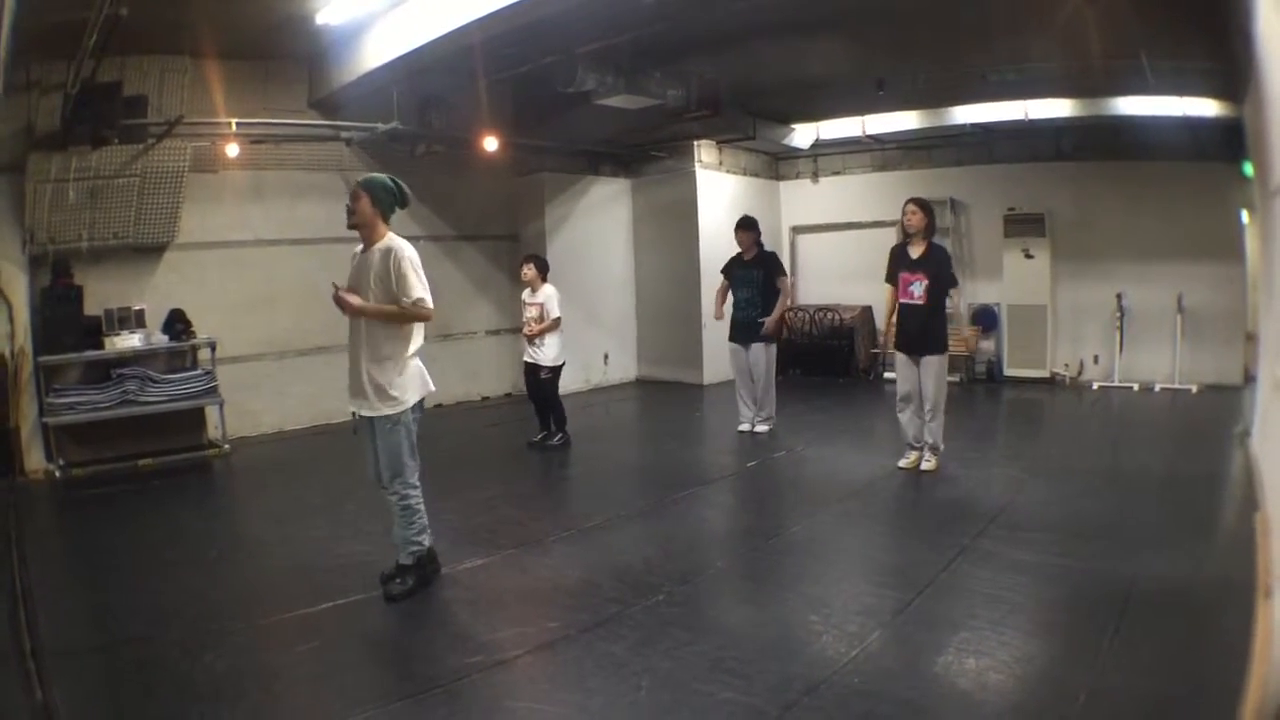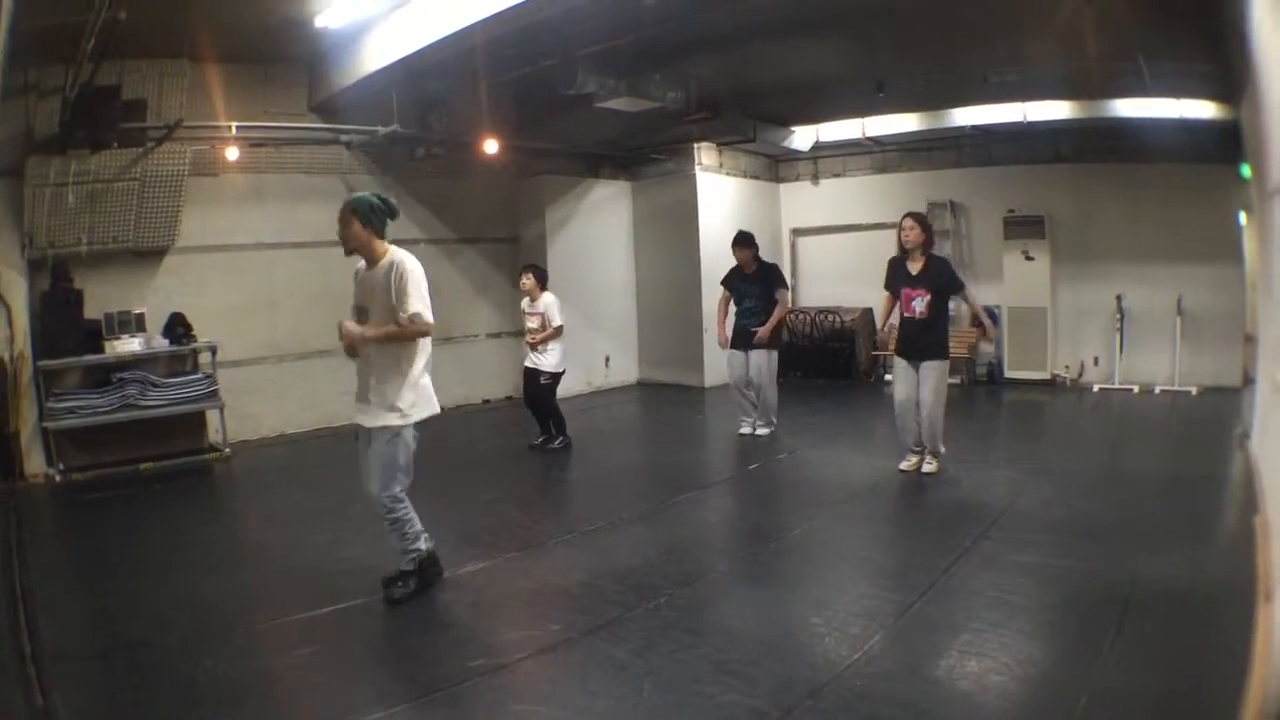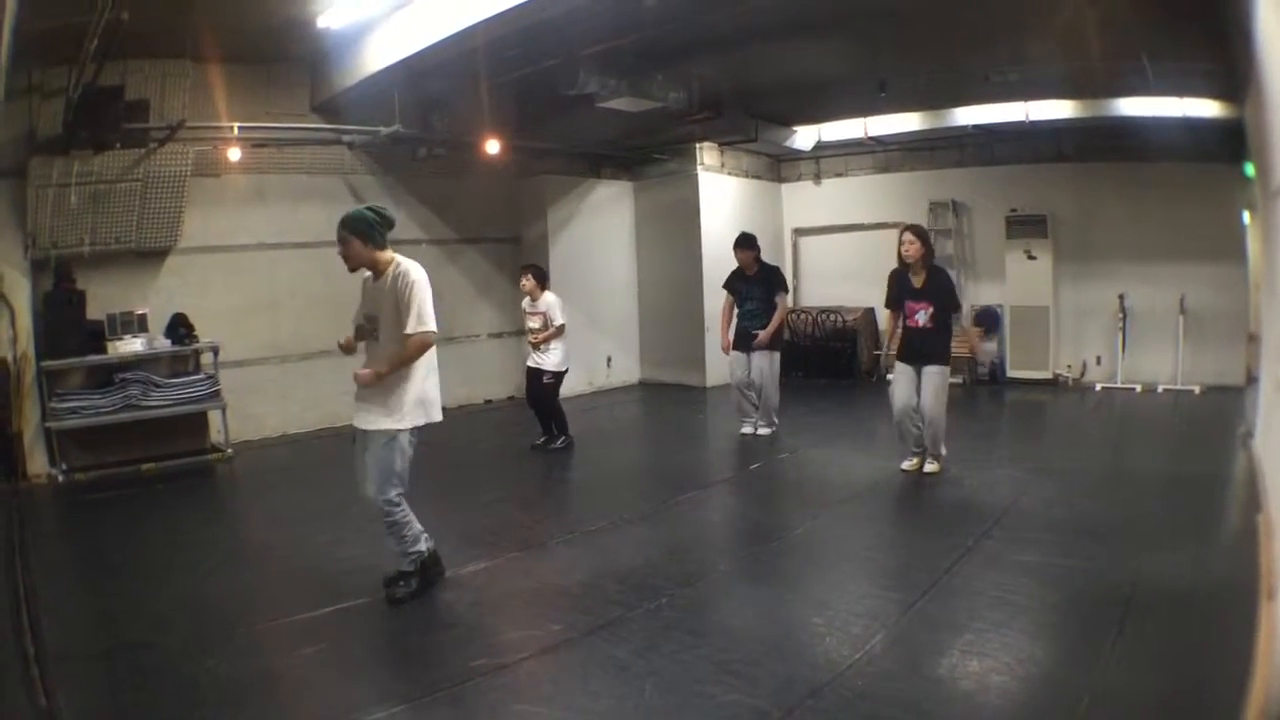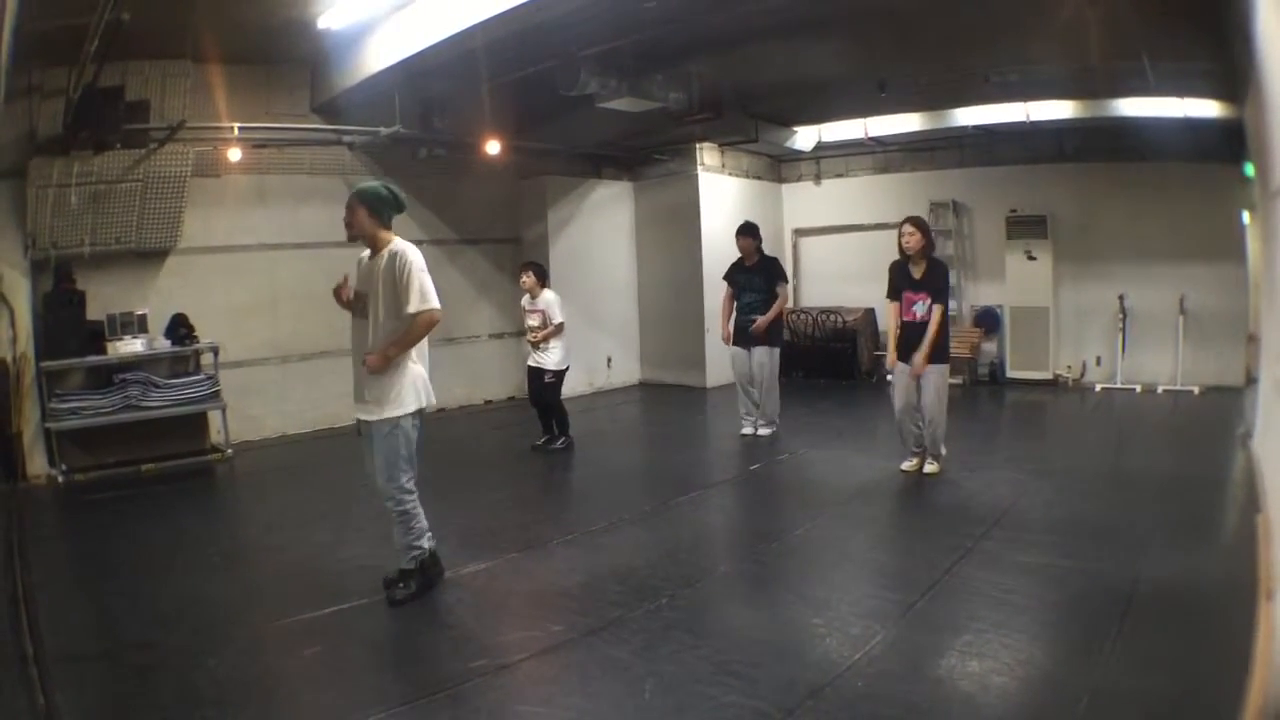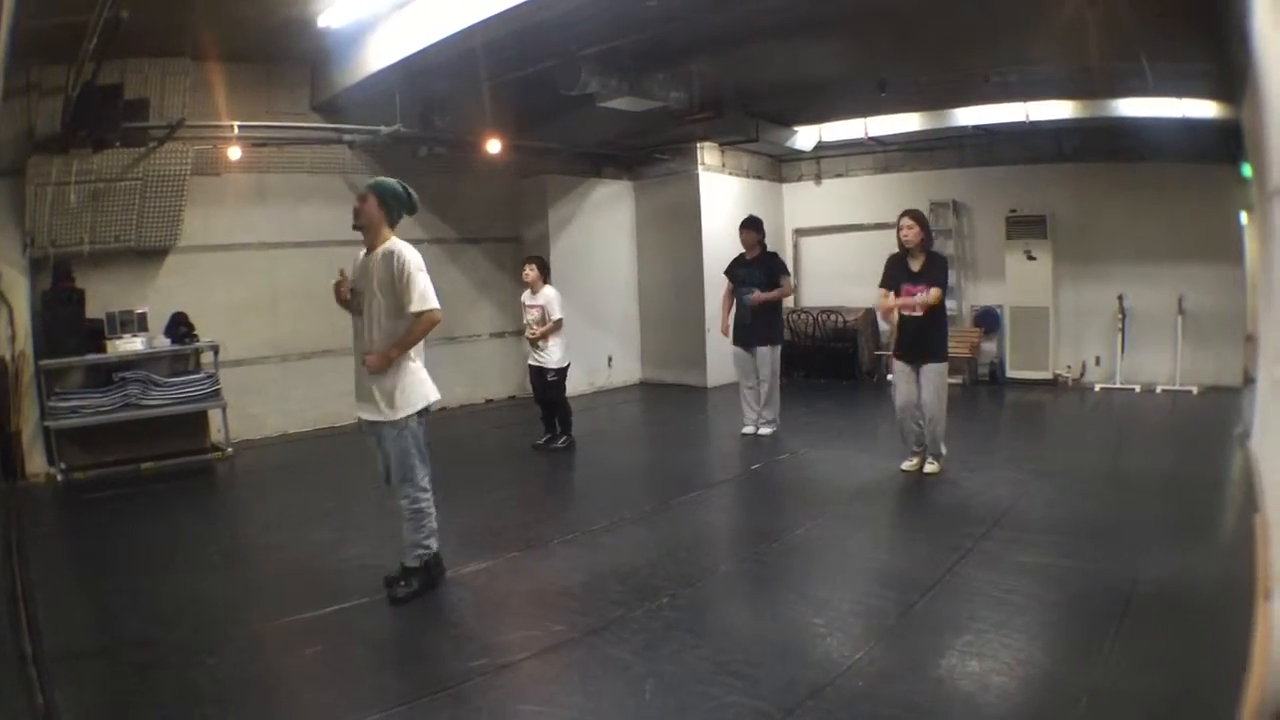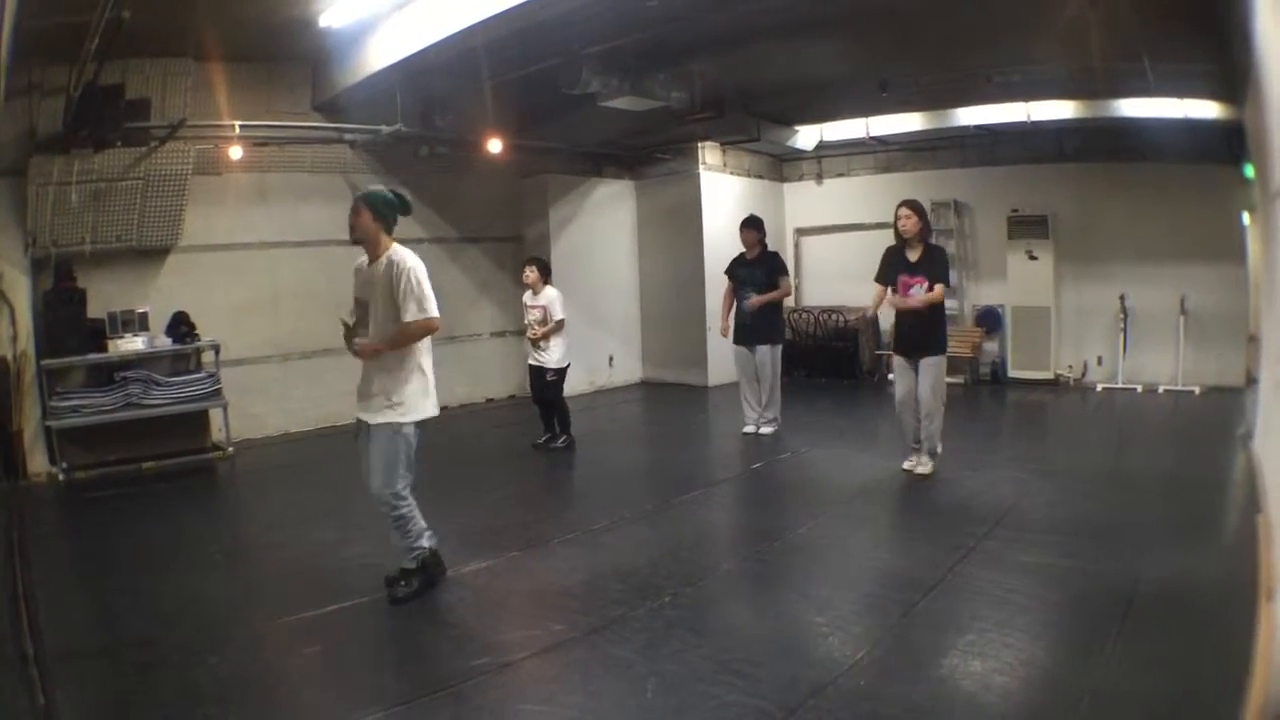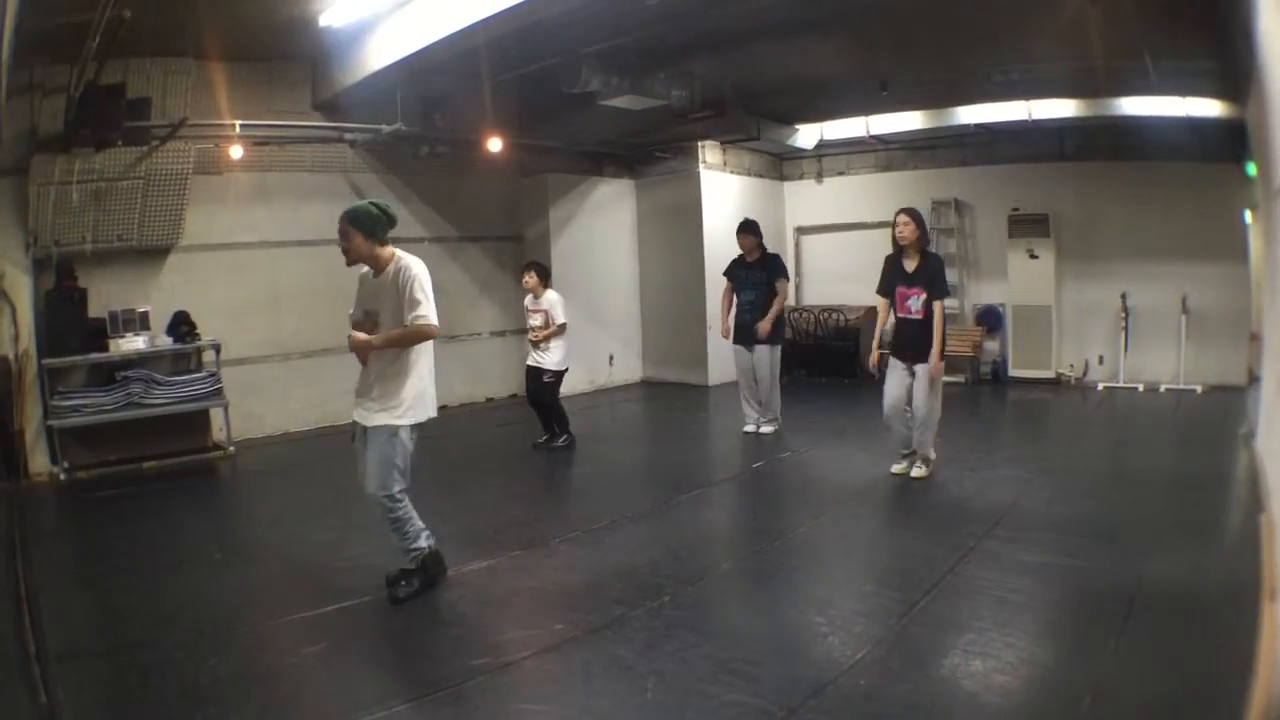
dt=0.2s
person 1, frame 1
left shoulder: (398, 251)
right shoulder: (359, 255)
left elbow: (423, 310)
left wrist: (364, 309)
right wrist: (346, 303)
left hip: (396, 385)
right hip: (367, 385)
left knee: (402, 480)
right knee: (388, 479)
left ankle: (416, 560)
right ankle: (415, 555)
person 1, frame 2
left shoulder: (402, 266)
right shoulder: (361, 272)
left elbow: (421, 325)
left wrist: (365, 335)
right wrist: (353, 338)
left hip: (400, 398)
right hip: (372, 397)
left knee: (388, 490)
right knee: (379, 487)
left ankle: (418, 564)
right ankle: (419, 556)
person 1, frame 3
left shoulder: (409, 275)
right shoulder: (368, 281)
left elbow: (425, 337)
left wrist: (378, 372)
right wrist: (353, 341)
left hip: (402, 405)
right hip: (374, 403)
left knee: (384, 492)
right knee: (377, 489)
left ankle: (419, 563)
right ankle: (420, 556)
person 1, frame 4
left shoulder: (404, 256)
right shoulder: (364, 261)
left elbow: (429, 315)
left wrist: (387, 355)
right wrist: (346, 301)
left hip: (399, 391)
right hip: (371, 391)
left knee: (396, 482)
right knee: (386, 480)
left ankle: (420, 563)
right ankle: (419, 556)
person 1, frame 5
left shoulder: (401, 255)
right shoulder: (362, 259)
left elbow: (431, 314)
left wrist: (390, 355)
right wrist: (345, 301)
left hip: (401, 391)
right hip: (374, 391)
left knee: (412, 483)
right knee: (397, 482)
left ankle: (422, 564)
right ankle: (420, 559)
person 1, frame 6
left shoulder: (403, 263)
right shoulder: (362, 267)
left elbow: (429, 322)
left wrist: (376, 347)
right wrist: (353, 332)
left hip: (401, 395)
right hip: (375, 394)
left knee: (388, 487)
right knee: (383, 485)
left ankle: (422, 562)
right ankle: (420, 557)
person 1, frame 7
left shoulder: (409, 269)
right shoulder: (365, 276)
left elbow: (427, 328)
left wrist: (373, 343)
right wrist: (358, 345)
left hip: (401, 399)
right hip: (371, 396)
left knee: (384, 487)
right knee: (375, 483)
left ankle: (424, 559)
right ankle: (421, 556)
person 2, frame 1
left shoulder: (938, 254)
right shoulder: (897, 252)
left elbow: (952, 294)
right wrist: (885, 328)
left hip: (931, 338)
right hip: (904, 337)
left knee: (932, 397)
right knee: (906, 396)
left ankle: (932, 450)
right ankle: (913, 448)
person 2, frame 2
left shoulder: (939, 266)
right shoulder: (895, 264)
left elbow: (965, 294)
left wrist: (986, 322)
right wrist: (881, 328)
left hip: (934, 347)
right hip: (905, 346)
left knee: (930, 404)
right knee: (903, 402)
left ankle: (932, 453)
right ankle: (914, 451)
person 2, frame 3
left shoulder: (940, 277)
right shoulder: (896, 277)
left elbow: (958, 313)
left wrist: (974, 343)
right wrist: (887, 348)
left hip: (936, 355)
right hip: (907, 354)
left knee: (930, 409)
right knee: (901, 406)
left ankle: (934, 454)
right ankle: (915, 451)
person 2, frame 4
left shoulder: (939, 269)
right shoulder: (896, 269)
left elbow: (938, 313)
right elbow: (894, 310)
left wrist: (923, 352)
right wrist: (891, 349)
left hip: (933, 351)
right hip: (905, 350)
left knee: (931, 407)
right knee: (903, 406)
left ankle: (934, 454)
right ankle: (916, 452)
person 2, frame 5
left shoulder: (938, 262)
right shoulder: (894, 262)
left elbow: (934, 298)
right elbow: (884, 296)
left wrist: (898, 302)
right wrist: (885, 308)
left hip: (933, 347)
right hip: (904, 346)
left knee: (931, 405)
right knee: (904, 404)
left ankle: (934, 454)
right ankle: (916, 451)
person 2, frame 6
left shoulder: (936, 254)
right shoulder: (892, 254)
left elbow: (938, 293)
right elbow: (880, 290)
left wrist: (908, 301)
right wrist: (874, 307)
left hip: (931, 340)
right hip: (903, 339)
left knee: (929, 400)
right knee: (904, 399)
left ankle: (929, 454)
right ankle: (916, 449)
person 2, frame 7
left shoulder: (933, 263)
right shoulder: (891, 263)
left elbow: (938, 308)
right elbow: (884, 304)
left wrist: (936, 351)
right wrist: (875, 344)
left hip: (926, 348)
right hip: (900, 348)
left knee: (924, 408)
right knee: (891, 406)
left ankle: (924, 458)
right ankle: (907, 453)
person 3, frame 1
left shoulder: (769, 260)
right shoulder: (734, 263)
left elbow: (784, 290)
right elbow: (723, 288)
left wrist: (775, 316)
right wrist: (719, 306)
left hip: (762, 328)
right hip: (738, 328)
left knee: (762, 376)
right knee: (742, 377)
left ankle: (764, 419)
right ankle: (746, 418)
person 3, frame 2
left shoulder: (770, 272)
right shoulder: (734, 274)
left elbow: (783, 303)
right elbow: (724, 301)
left wrist: (768, 328)
right wrist: (721, 329)
left hip: (764, 336)
right hip: (740, 336)
left knee: (762, 380)
right knee: (737, 379)
left ankle: (765, 422)
right ankle: (747, 420)
person 3, frame 3
left shoulder: (772, 274)
right shoulder: (735, 277)
left elbow: (782, 306)
right elbow: (728, 306)
left wrist: (768, 332)
right wrist: (724, 336)
left hip: (766, 338)
right hip: (742, 337)
left knee: (763, 381)
right knee: (738, 380)
left ankle: (767, 421)
right ankle: (749, 420)
person 3, frame 4
left shoulder: (771, 265)
right shoulder: (735, 268)
left elbow: (783, 296)
right elbow: (728, 297)
left wrist: (767, 318)
right wrist: (725, 326)
left hip: (766, 332)
right hip: (741, 332)
left knee: (764, 378)
right knee: (742, 377)
left ankle: (767, 422)
right ankle: (749, 420)
person 3, frame 5
left shoulder: (772, 260)
right shoulder: (736, 263)
left elbow: (788, 288)
right elbow: (729, 292)
left wrist: (764, 296)
right wrist: (724, 319)
left hip: (767, 330)
right hip: (742, 329)
left knee: (767, 377)
right knee: (746, 379)
left ankle: (768, 421)
right ankle: (750, 420)
person 3, frame 6
left shoulder: (772, 260)
right shoulder: (737, 263)
left elbow: (786, 289)
right elbow: (729, 292)
left wrist: (762, 299)
right wrist: (724, 319)
left hip: (768, 329)
right hip: (743, 329)
left knee: (768, 377)
right knee: (747, 378)
left ankle: (770, 420)
right ankle: (751, 419)
person 3, frame 7
left shoulder: (773, 262)
right shoulder: (736, 264)
left elbow: (782, 294)
right elbow: (728, 293)
left wrist: (768, 320)
right wrist: (725, 320)
left hip: (767, 330)
right hip: (742, 330)
left knee: (766, 377)
right knee: (745, 378)
left ankle: (770, 420)
right ankle: (752, 419)
person 4, frame 1
left shoulder: (549, 292)
right shoulder: (525, 294)
left elbow: (556, 321)
left wrist: (536, 330)
right wrist: (525, 329)
left hip: (549, 354)
right hip: (531, 354)
left knee: (550, 395)
right knee: (535, 394)
left ankle: (561, 432)
right ankle: (545, 430)
person 4, frame 2
left shoulder: (549, 300)
right shoulder: (525, 303)
left elbow: (558, 329)
left wrist: (539, 338)
right wrist: (528, 337)
left hip: (550, 359)
right hip: (533, 359)
left knee: (546, 399)
right knee: (531, 399)
left ankle: (562, 436)
right ankle: (546, 433)
person 4, frame 3
left shoulder: (550, 300)
right shoulder: (525, 303)
left elbow: (560, 327)
left wrist: (542, 337)
right wrist: (530, 337)
left hip: (553, 358)
right hip: (535, 358)
left knee: (548, 398)
right knee: (533, 398)
left ankle: (564, 435)
right ankle: (548, 433)
person 4, frame 4
left shoulder: (550, 298)
right shoulder: (525, 301)
left elbow: (559, 326)
left wrist: (541, 336)
right wrist: (529, 336)
left hip: (553, 358)
right hip: (536, 358)
left knee: (551, 398)
right knee: (536, 398)
left ankle: (564, 436)
right ankle: (548, 434)
person 4, frame 5
left shoulder: (550, 293)
right shoulder: (525, 296)
left elbow: (558, 322)
left wrist: (539, 333)
right wrist: (528, 332)
left hip: (553, 356)
right hip: (536, 356)
left knee: (556, 397)
right knee: (541, 397)
left ankle: (566, 435)
right ankle: (550, 433)
person 4, frame 6
left shoulder: (552, 294)
right shoulder: (526, 297)
left elbow: (560, 323)
left wrist: (541, 333)
right wrist: (529, 333)
left hip: (553, 356)
right hip: (536, 356)
left knee: (554, 396)
right knee: (539, 397)
left ankle: (565, 434)
right ankle: (549, 432)
person 4, frame 7
left shoulder: (553, 298)
right shoulder: (528, 300)
left elbow: (561, 326)
left wrist: (543, 335)
right wrist: (531, 335)
left hip: (553, 358)
right hip: (535, 357)
left knee: (549, 398)
right knee: (534, 397)
left ankle: (566, 433)
right ankle: (550, 432)
